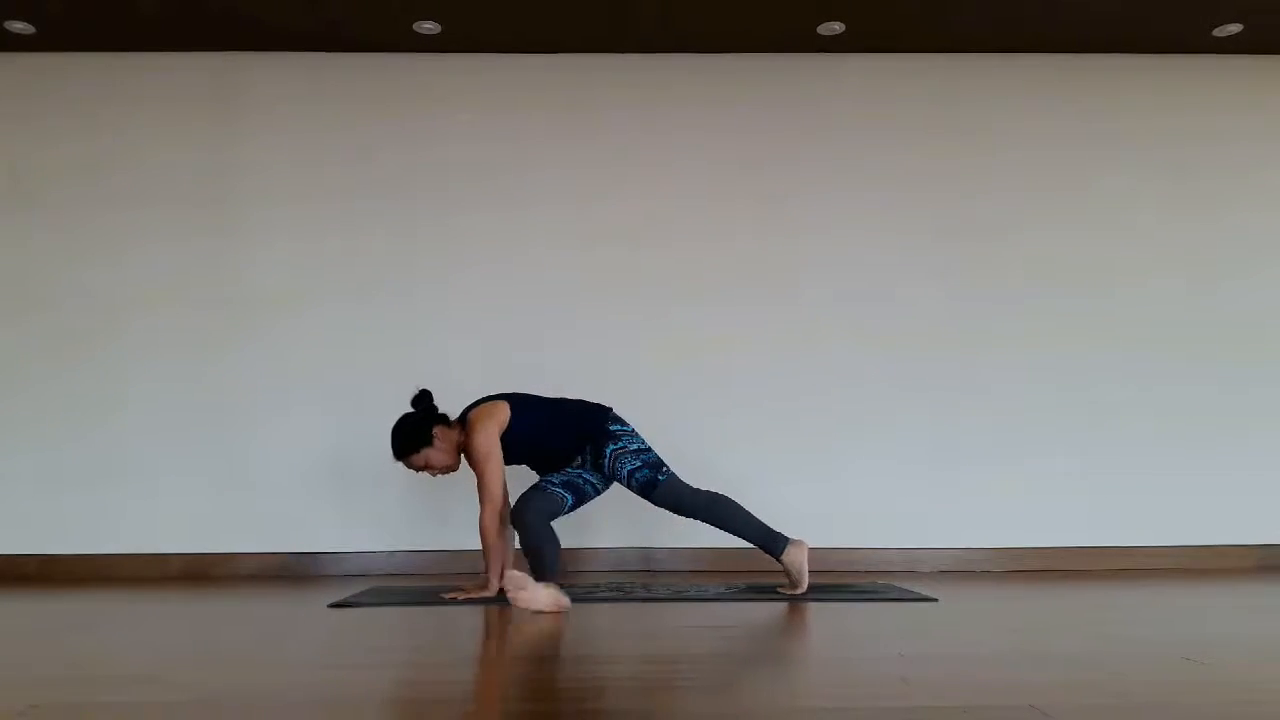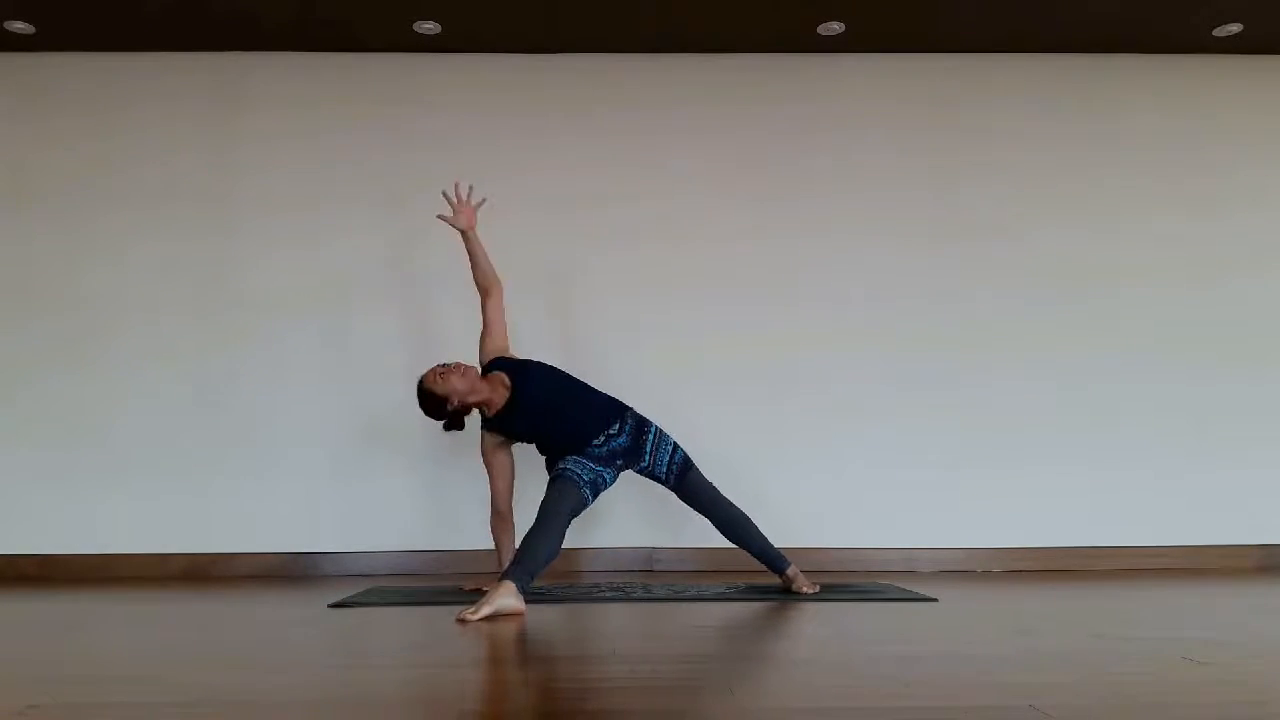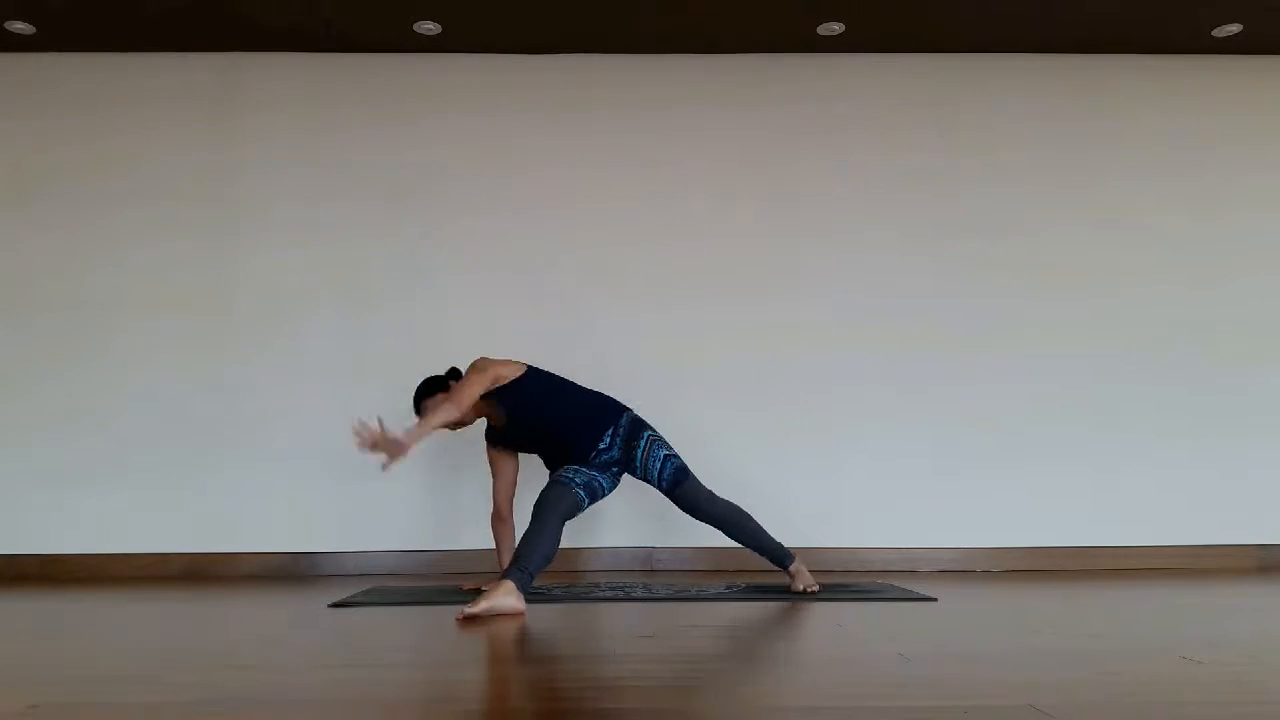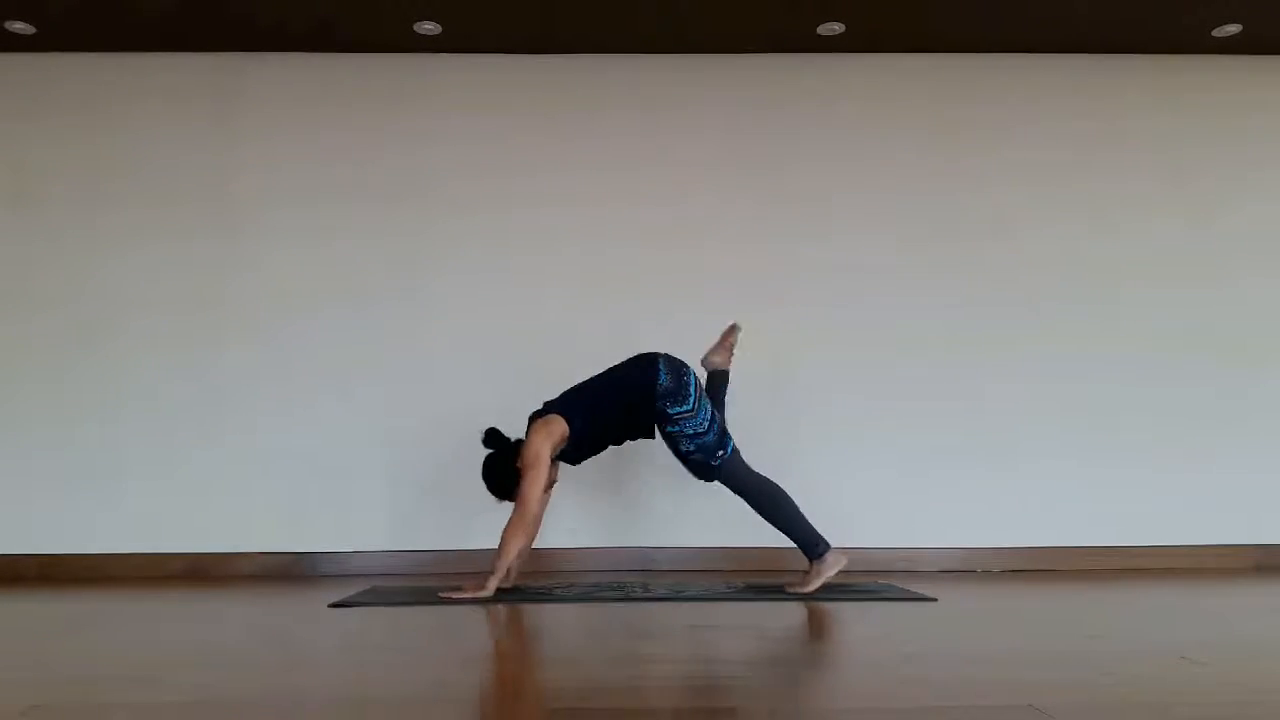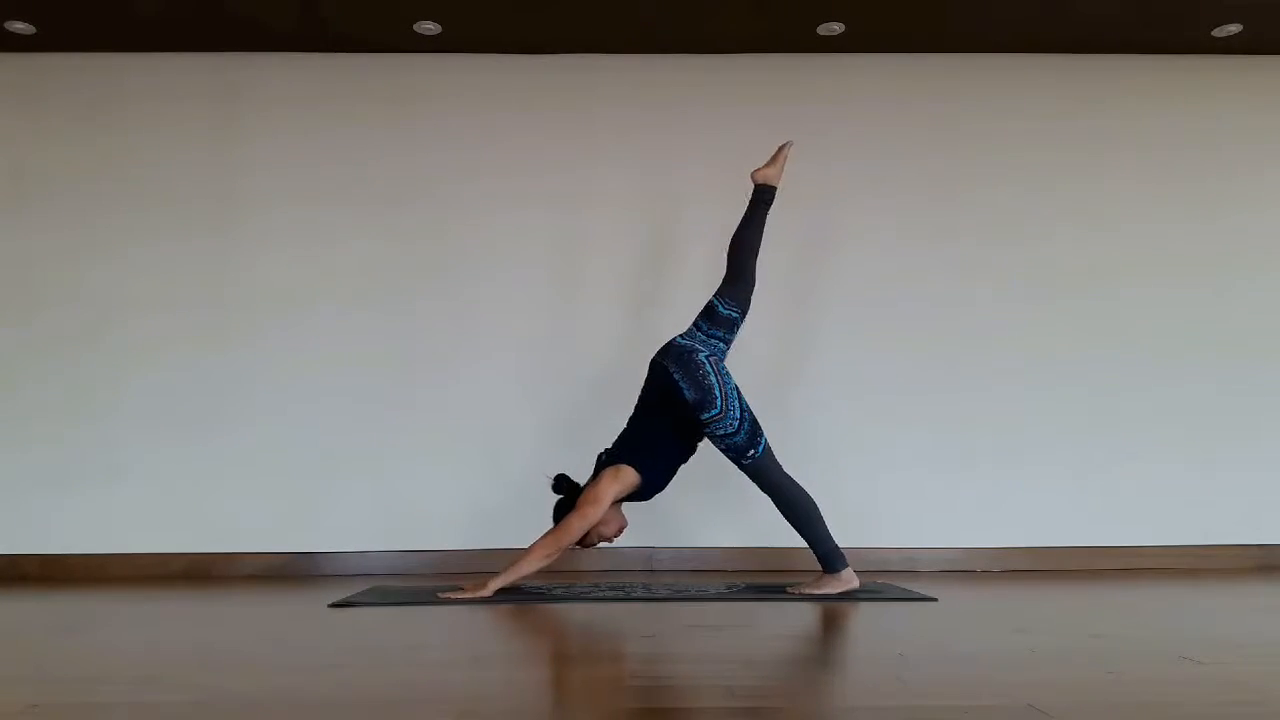
dt=0.5s
person 1, frame 1
left shoulder: (479, 426)
right shoulder: (472, 444)
left elbow: (491, 511)
right elbow: (499, 514)
left wrist: (491, 583)
right wrist: (503, 575)
left hip: (602, 436)
right hip: (573, 465)
left knee: (682, 497)
right knee: (528, 513)
left ankle: (786, 549)
person 1, frame 2
left shoulder: (496, 367)
right shoulder: (494, 437)
left elbow: (490, 290)
right elbow: (501, 507)
left wrist: (468, 226)
right wrist: (505, 561)
left hip: (623, 427)
right hip: (584, 459)
left knee: (706, 499)
right knee: (552, 515)
left ankle: (785, 569)
right ankle: (509, 588)
person 1, frame 3
left shoulder: (490, 372)
right shoulder: (498, 438)
left elbow: (456, 399)
right elbow: (502, 508)
left wrist: (409, 438)
right wrist: (505, 575)
left hip: (620, 430)
right hip: (582, 464)
left knee: (700, 501)
right knee: (548, 508)
left ankle: (789, 562)
right ankle: (509, 589)
person 1, frame 4
left shoulder: (540, 441)
right shoulder: (542, 441)
left elbow: (524, 518)
right elbow: (527, 513)
left wrist: (491, 582)
right wrist: (504, 570)
left hip: (661, 385)
right hip: (656, 385)
left knee: (736, 474)
right knee: (713, 464)
left ankle: (823, 553)
right ankle: (716, 368)
person 1, frame 5
left shoulder: (607, 486)
right shoulder: (604, 485)
left elbow: (557, 542)
right elbow: (555, 543)
left wrist: (490, 585)
right wrist: (495, 582)
left hip: (694, 377)
right hip: (685, 365)
left knee: (771, 478)
right knee: (736, 285)
left ankle: (839, 571)
right ankle: (764, 186)
